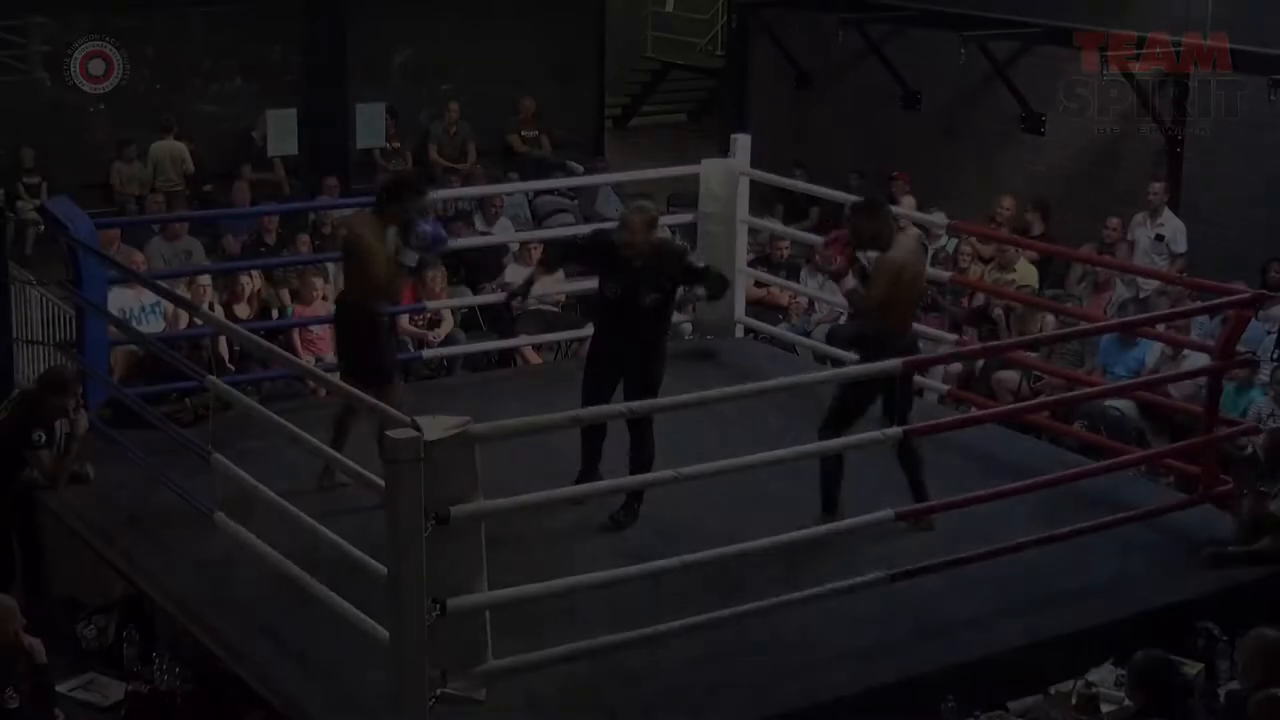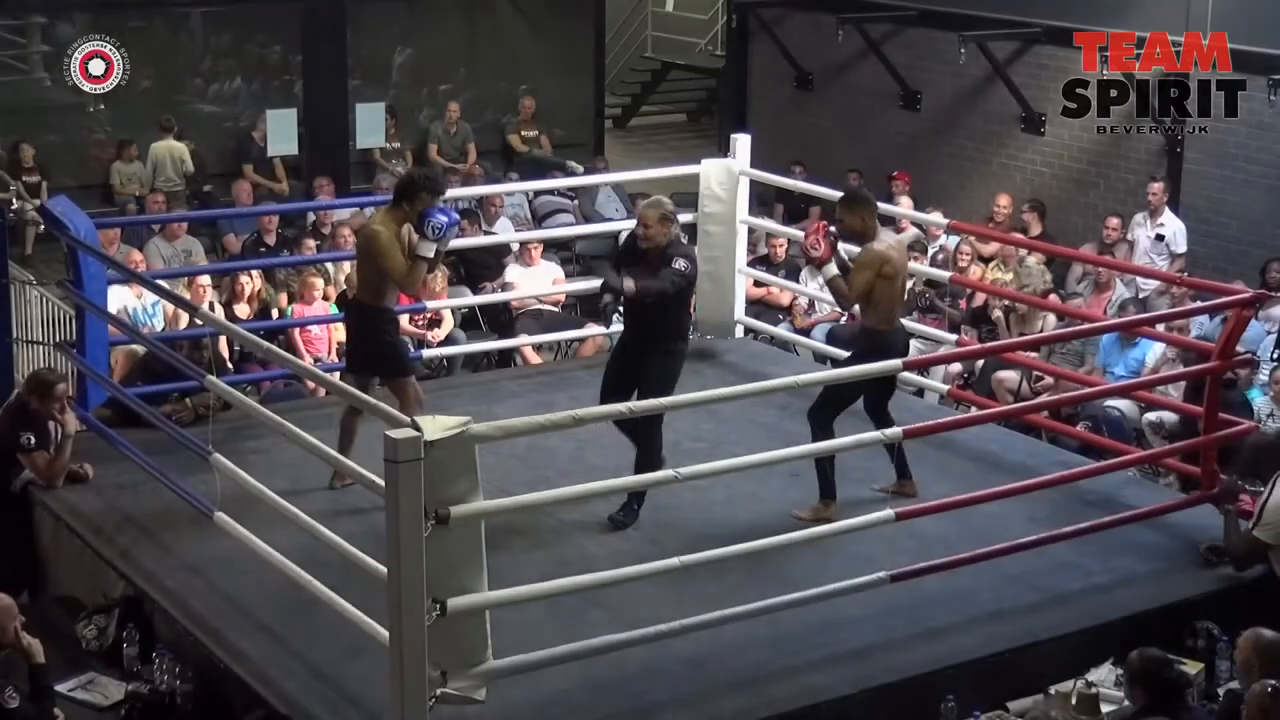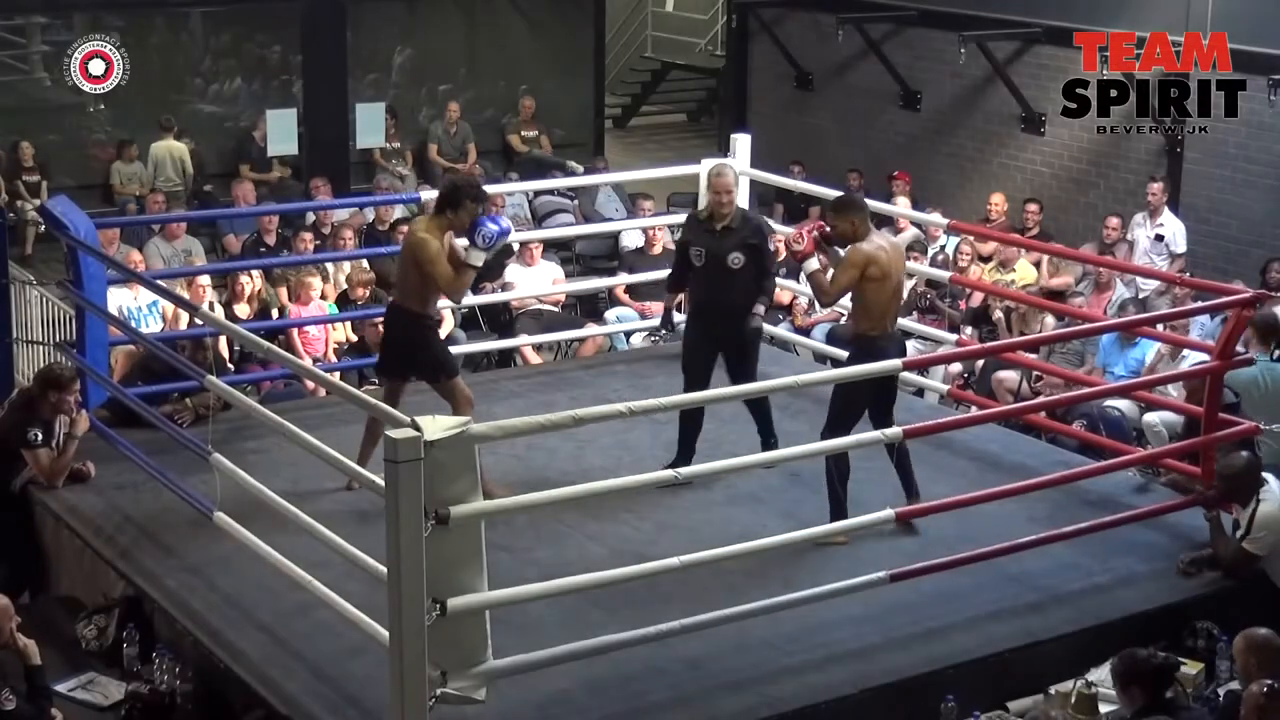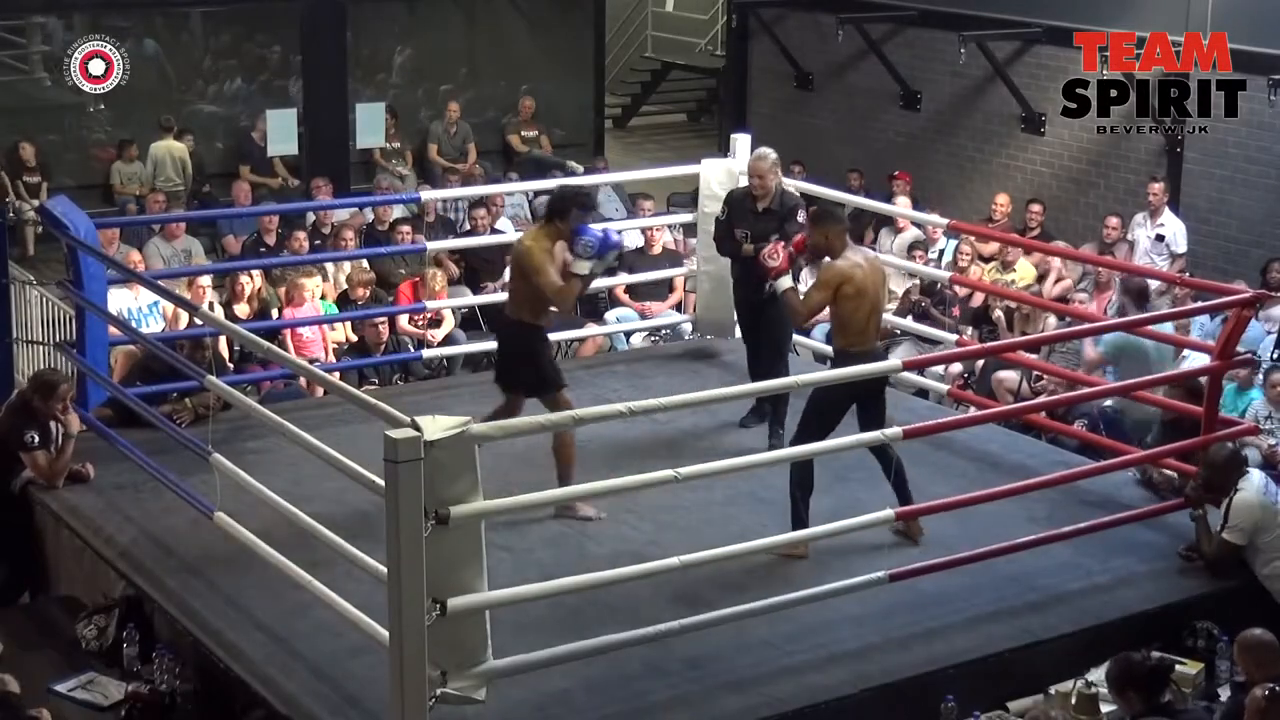
dt=0.7s
person 1, frame 1
left shoulder: (891, 261)
right shoulder: (911, 247)
left elbow: (866, 310)
right wrist: (854, 256)
left hip: (883, 351)
right hip: (903, 346)
left knee: (831, 429)
right knee: (898, 429)
left ankle: (829, 515)
person 1, frame 2
left shoulder: (873, 253)
right shoulder: (892, 243)
left elbow: (847, 300)
left wrist: (825, 262)
right wrist: (835, 251)
left hip: (876, 345)
right hip: (894, 339)
left knee: (820, 415)
right knee: (878, 410)
left ankle: (827, 503)
right ankle: (905, 480)
person 1, frame 3
left shoulder: (861, 252)
right shoulder: (892, 245)
left elbow: (827, 296)
left wrist: (807, 258)
right wrist: (830, 246)
left hip: (869, 350)
right hip: (893, 344)
left knee: (835, 435)
right knee: (884, 424)
left ankle: (838, 526)
right ankle: (913, 503)
person 1, frame 4
left shoulder: (837, 270)
right shoulder: (872, 261)
left elbow: (799, 315)
left wrist: (779, 276)
right wrist: (809, 257)
left hip: (849, 367)
right hip: (876, 362)
left knee: (803, 447)
right knee: (878, 442)
left ankle: (799, 538)
right ankle: (910, 520)
person 2, frame 1
left shoulder: (390, 228)
right shoulder: (365, 233)
left elbow: (390, 289)
right elbow: (389, 292)
left wrist: (416, 252)
right wrist: (408, 252)
left hip: (370, 315)
right hip: (359, 318)
right knee: (388, 399)
left ankle: (330, 471)
person 2, frame 2
left shoulder: (404, 226)
right shoulder: (379, 232)
left elbow: (423, 267)
right elbow: (410, 285)
left wrist: (438, 243)
right wrist: (428, 243)
left hip: (366, 314)
right hip: (373, 318)
left knee: (359, 395)
right knee: (412, 399)
left ankle: (340, 472)
person 2, frame 3
left shoulder: (441, 231)
right shoulder: (425, 239)
left elbow: (459, 271)
right elbow: (455, 293)
left wrist: (478, 250)
right wrist: (478, 251)
left hip: (401, 318)
right hip: (414, 325)
left knee: (390, 398)
right knee: (463, 401)
left ankle: (359, 471)
person 2, frame 4
left shoulder: (555, 242)
right shoulder: (534, 248)
left elbow: (577, 284)
right elbow: (563, 300)
left wrist: (599, 259)
right wrist: (582, 262)
left hip: (518, 330)
right hip: (523, 335)
left knee: (512, 406)
right knee: (565, 414)
right ankle: (566, 500)
person 3, frame 1
left shoulder: (671, 257)
right shoulder: (605, 246)
left elbow: (717, 283)
right elbow: (564, 253)
left wrist: (700, 291)
right wrist: (530, 281)
left hip: (646, 351)
right hip: (605, 344)
left knee: (639, 422)
right knee: (592, 411)
left ankle: (634, 501)
right ankle: (589, 472)
person 3, frame 2
left shoulder: (681, 258)
right shoulder: (634, 243)
left elbow: (664, 287)
right elbow: (614, 270)
left wrist: (625, 286)
right wrist: (610, 299)
left hip: (666, 347)
right hip: (633, 337)
left knee: (648, 419)
right knee: (611, 402)
left ankle: (634, 502)
right ankle: (650, 457)
person 3, frame 3
left shoulder: (754, 226)
right shoulder: (694, 223)
left elbow: (767, 276)
right elbow: (680, 268)
left wrist: (758, 315)
right wrist: (668, 307)
left hip: (738, 321)
right hip: (700, 318)
left knee: (746, 386)
right knee: (693, 388)
left ankle: (769, 441)
right ankle: (683, 459)
person 3, frame 4
left shoulder: (792, 204)
right shoulder: (735, 200)
right elbow: (722, 243)
right wrist: (754, 249)
right hip: (745, 287)
left knee: (777, 357)
right knee: (754, 349)
left ankle: (777, 430)
right ankle: (762, 405)
person 4, frame 1
left shoulder: (41, 405)
right shoulder: (29, 421)
left elbow: (53, 461)
right elbow: (55, 479)
left wrist: (75, 466)
right wrist: (76, 435)
left knee: (34, 554)
left ankle: (35, 609)
person 4, frame 2
left shoulder: (44, 412)
right shoulder: (19, 425)
left elbow: (50, 457)
right elbow: (53, 479)
left wrist: (72, 468)
right wrist: (68, 433)
left knee: (25, 559)
person 4, frame 3
left shoulder: (44, 406)
right shoulder: (26, 422)
left elbow: (52, 458)
right elbow: (53, 478)
left wrist: (75, 467)
right wrist: (75, 434)
left knee: (28, 559)
right knee: (19, 565)
person 4, frame 4
left shoulder: (43, 410)
right shoulder: (22, 424)
left elbow: (51, 460)
right elbow: (53, 479)
left wrist: (73, 469)
right wrist: (71, 434)
left knee: (25, 559)
right knee: (20, 566)
